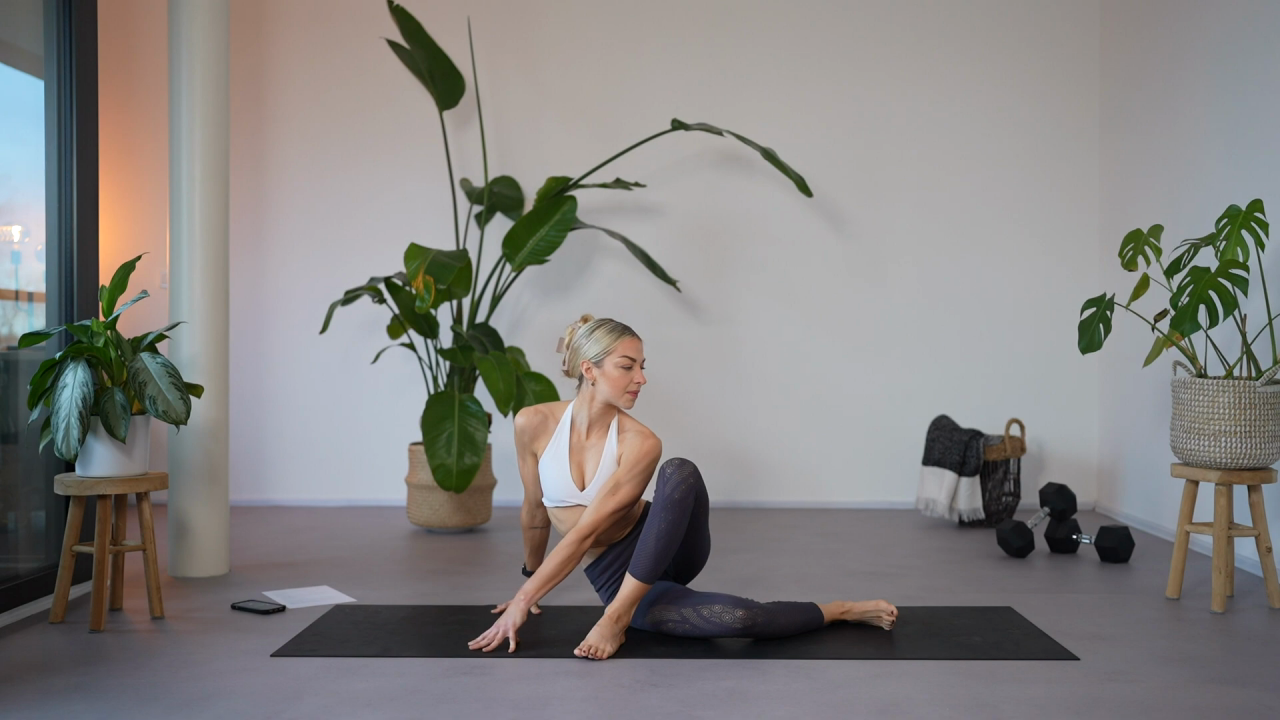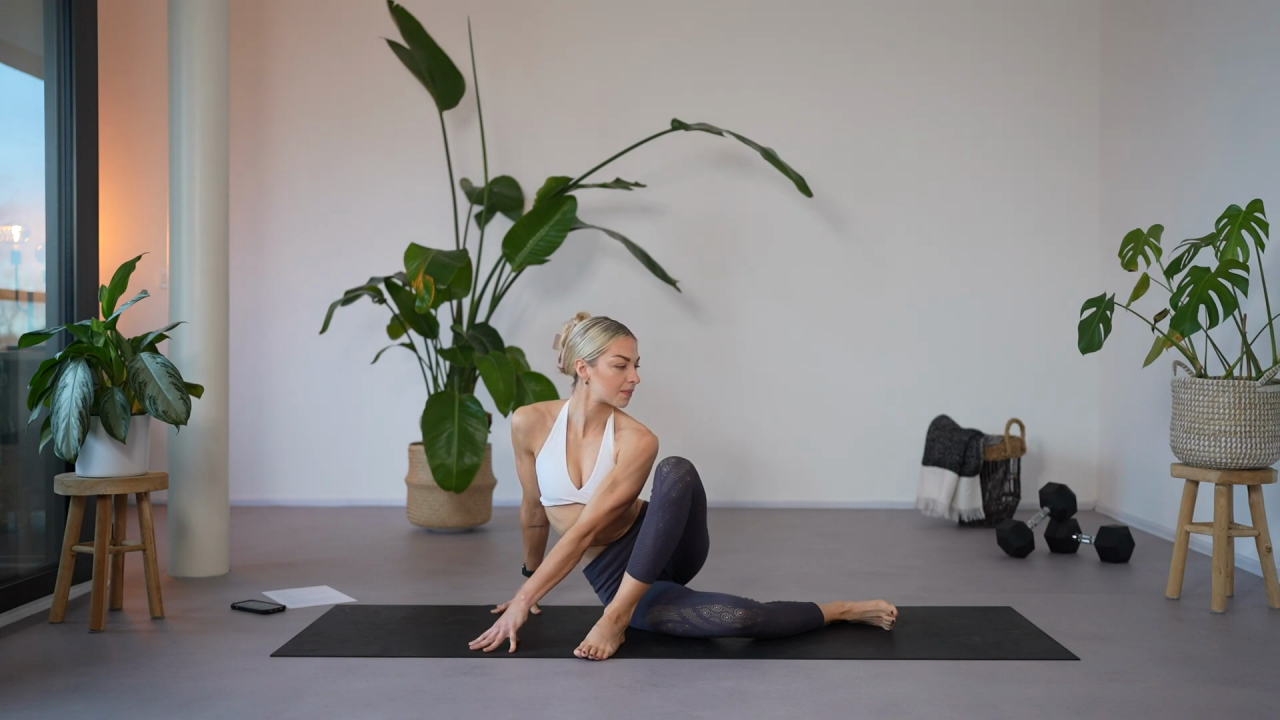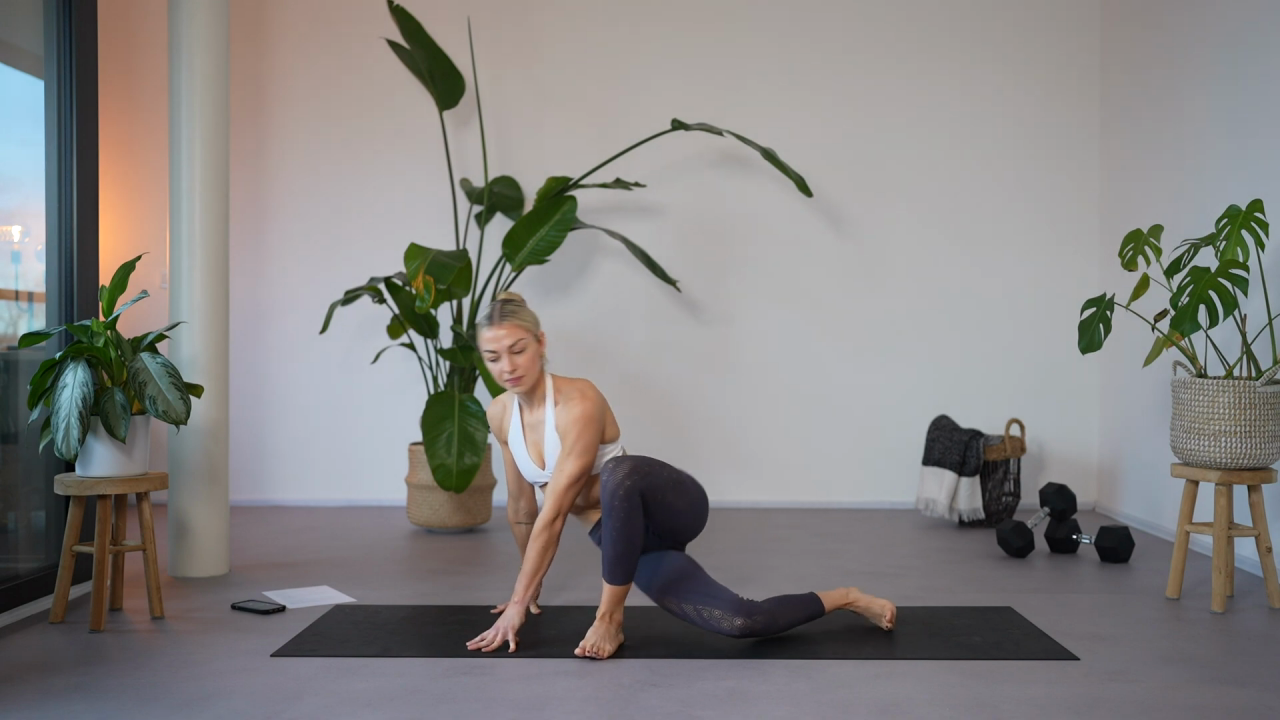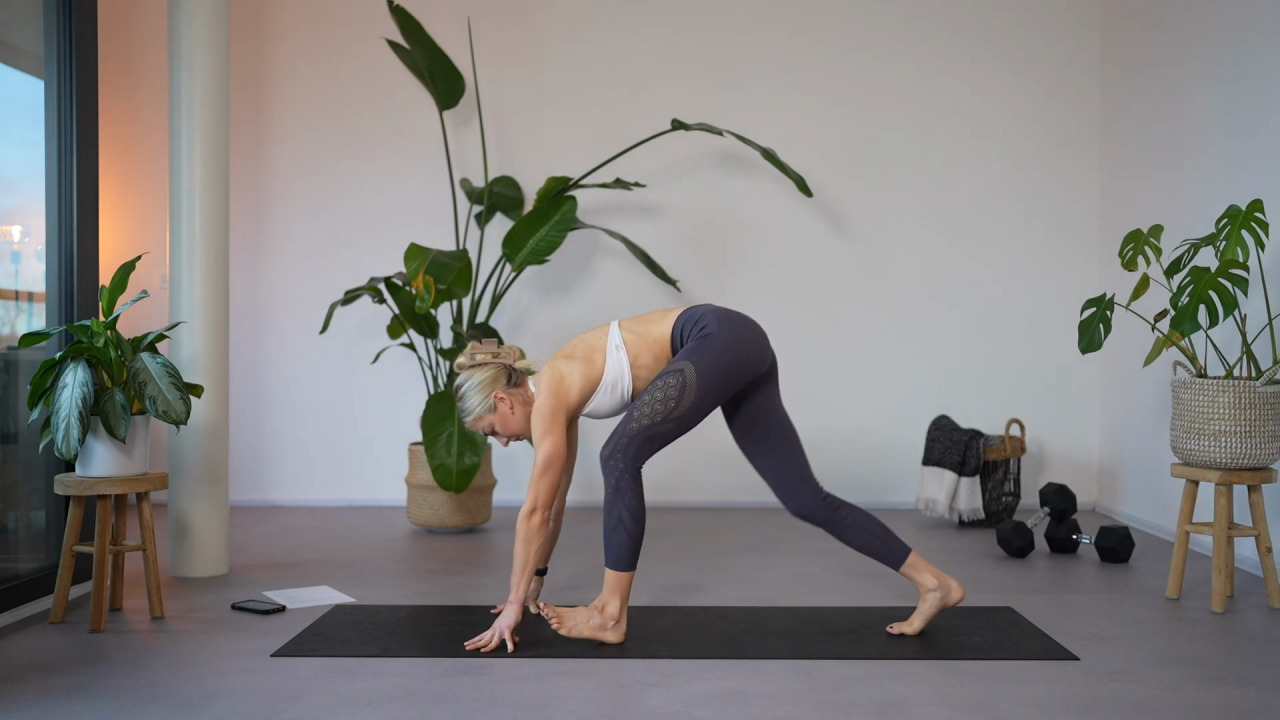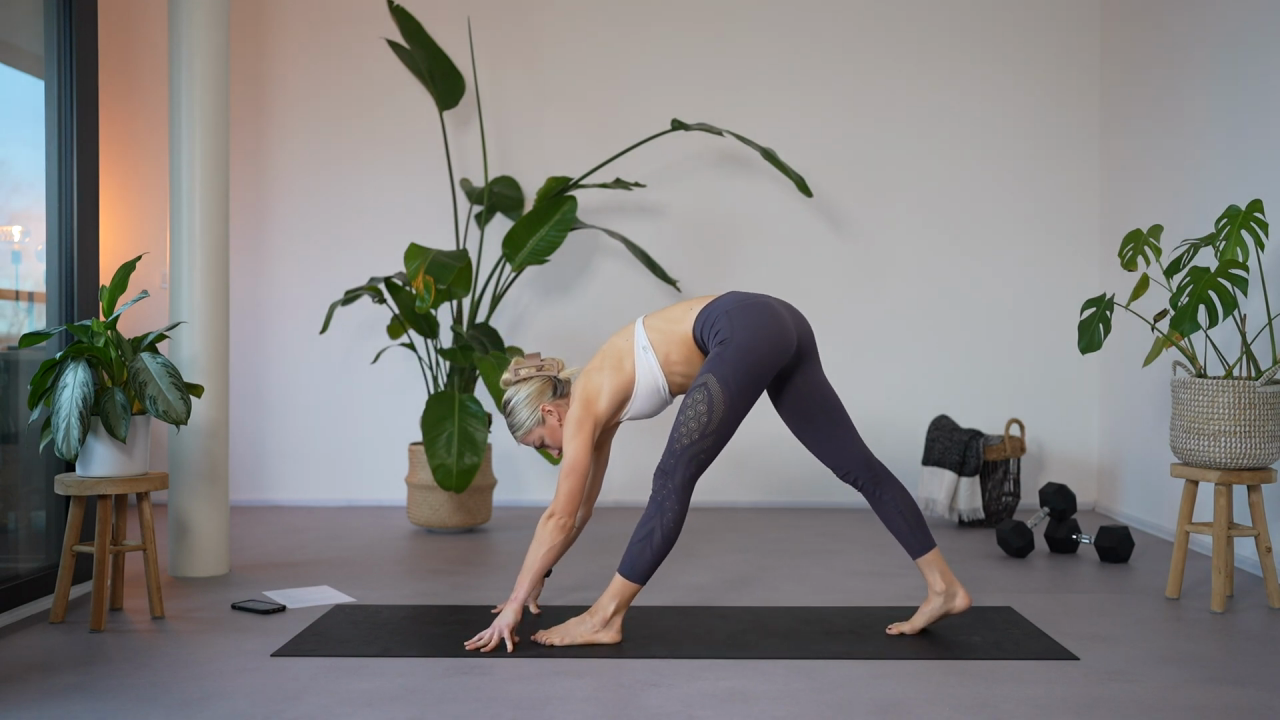
dt=1s
person 1, frame 1
left shoulder: (640, 443)
right shoulder: (533, 424)
left elbow: (585, 532)
right elbow: (535, 510)
left wrist: (522, 602)
right wrist: (529, 581)
left hip: (668, 552)
right hip: (617, 577)
left knee: (680, 472)
right knee: (739, 618)
left ankle: (618, 616)
right ankle: (841, 611)
person 1, frame 2
left shoulder: (637, 440)
right shoulder: (530, 423)
left elbow: (585, 530)
right elbow: (534, 509)
left wrist: (522, 601)
right wrist: (530, 578)
left hip: (666, 551)
right hip: (617, 577)
left knee: (677, 471)
right knee: (738, 618)
left ankle: (617, 617)
right ankle: (842, 610)
person 1, frame 3
left shoulder: (579, 401)
right shoulder: (499, 414)
left elbow: (552, 516)
right elbow: (520, 505)
left wrist: (518, 604)
right wrist: (526, 585)
left hip: (667, 516)
right hip: (626, 540)
left knee: (617, 473)
right knee: (741, 622)
left ankle: (610, 618)
right ankle: (845, 599)
person 1, frame 4
left shoulder: (548, 396)
right shoulder: (556, 394)
left elbow: (535, 509)
right elbow: (555, 500)
left wrist: (514, 604)
right wrist: (534, 576)
left hip: (720, 339)
right hip: (737, 347)
left knee: (620, 458)
right knee: (804, 498)
left ankle: (611, 612)
right ankle: (932, 583)
person 1, frame 5
left shoulder: (584, 405)
right shoulder: (599, 399)
left elbow: (560, 516)
right elbow: (581, 509)
left wrist: (516, 601)
right wrist: (536, 578)
left hip: (746, 331)
right hip: (776, 324)
left knee: (674, 478)
right knee: (856, 465)
left ankle: (604, 617)
right ankle: (943, 587)
